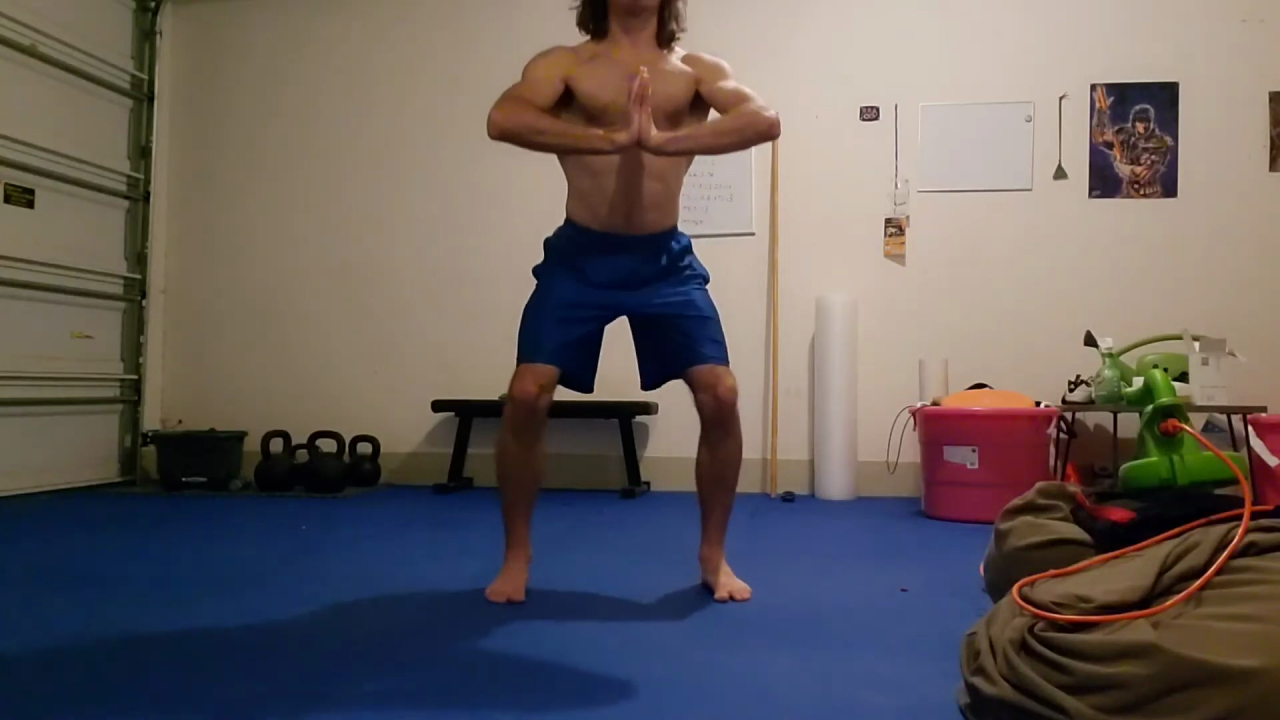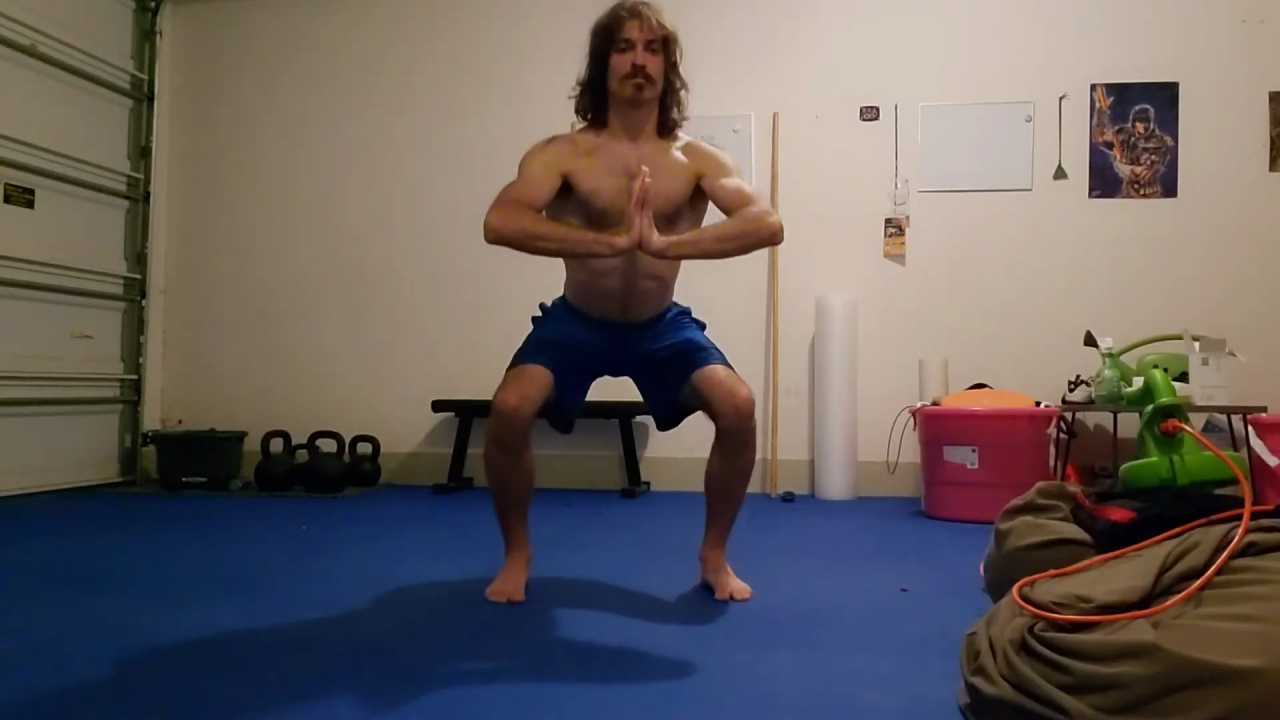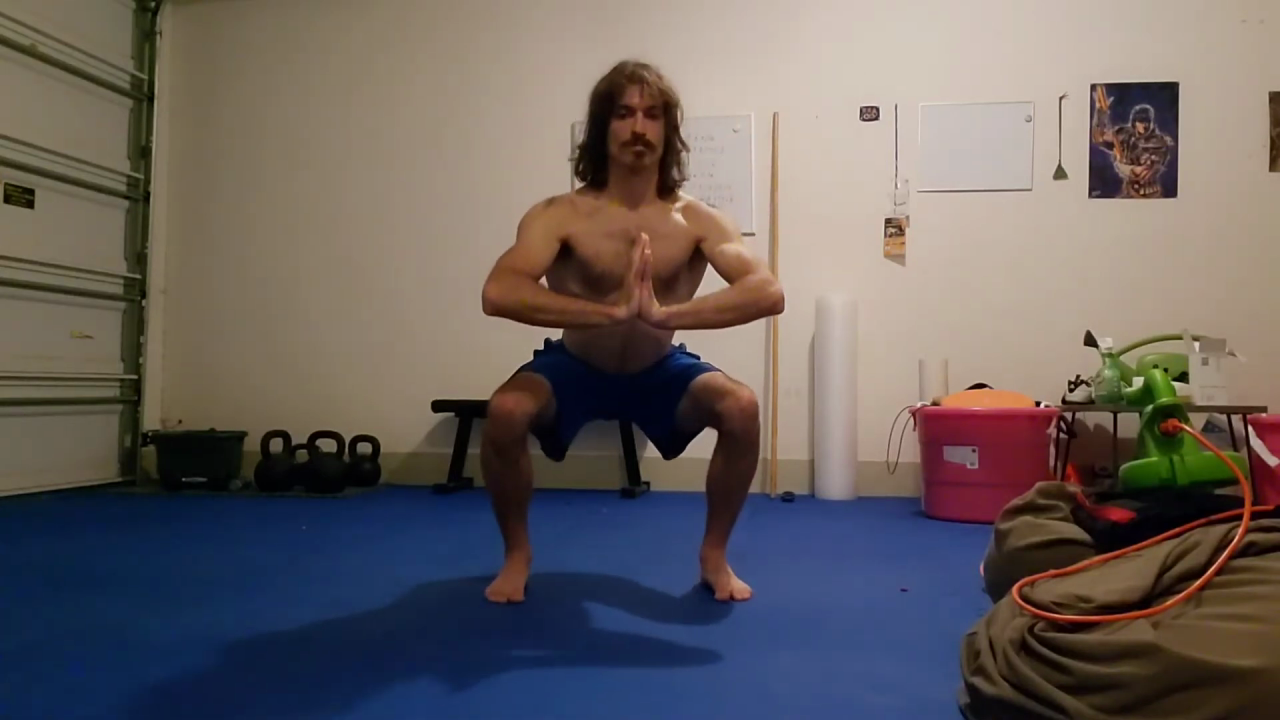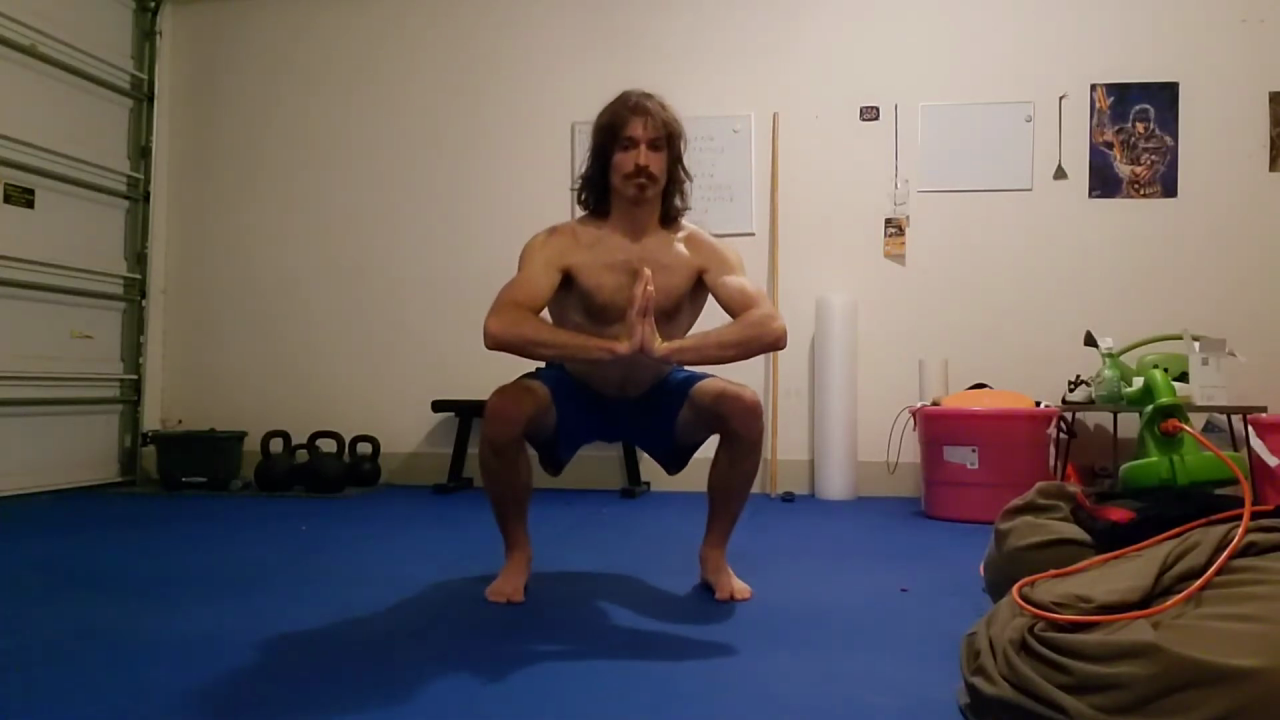
dt=1s
person 1, frame 1
left shoulder: (697, 69)
right shoulder: (564, 63)
left elbow: (765, 120)
right elbow: (503, 119)
left wrist: (664, 140)
right wrist: (612, 138)
left hip: (665, 260)
right hip: (580, 258)
left knee: (720, 396)
right knee: (527, 396)
left ankle: (713, 554)
right ankle: (518, 554)
person 1, frame 2
left shoulder: (697, 159)
right shoulder: (561, 154)
left elbow: (768, 225)
right elbow: (499, 223)
left wrist: (664, 244)
right wrist: (613, 241)
left hip: (661, 326)
right hip: (576, 324)
left knee: (738, 407)
right knee: (510, 408)
left ankle: (715, 555)
right ankle: (517, 554)
person 1, frame 3
left shoulder: (698, 221)
right shoulder: (558, 215)
left elbow: (769, 293)
right elbow: (498, 294)
left wrist: (665, 313)
right wrist: (612, 311)
left hip: (659, 370)
right hip: (574, 367)
left knee: (741, 408)
right knee: (505, 412)
left ankle: (714, 554)
right ankle: (517, 552)
person 1, frame 4
left shoulder: (701, 250)
right shoulder: (561, 245)
left elbow: (771, 328)
right elbow: (499, 328)
left wrist: (665, 347)
right wrist: (615, 345)
left hip: (659, 393)
right hip: (574, 391)
left knee: (743, 409)
right knee: (503, 412)
left ankle: (714, 554)
right ankle: (517, 553)
